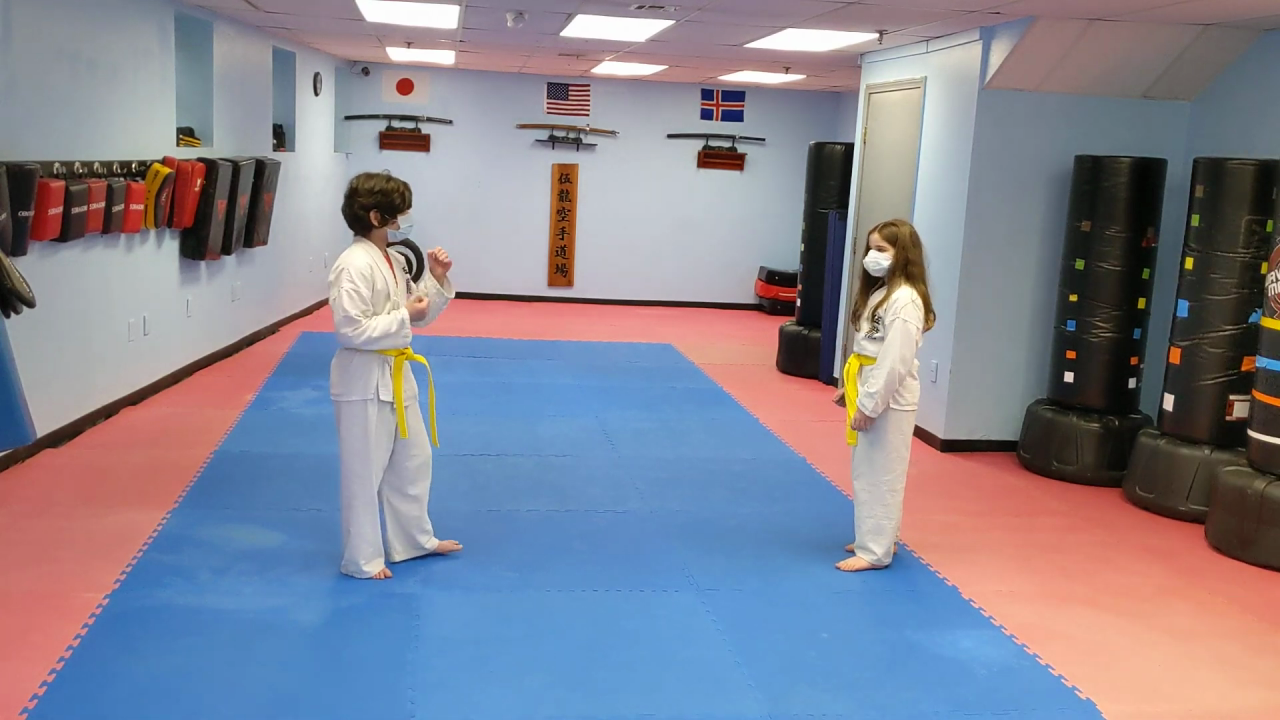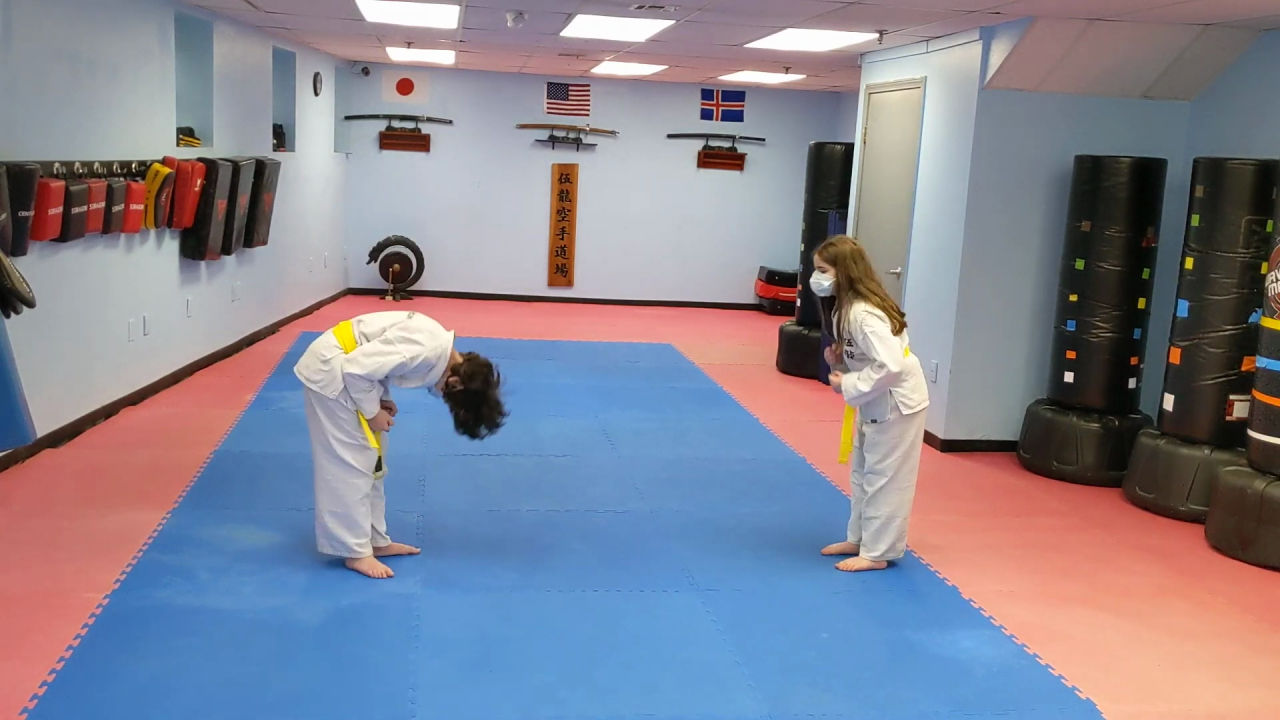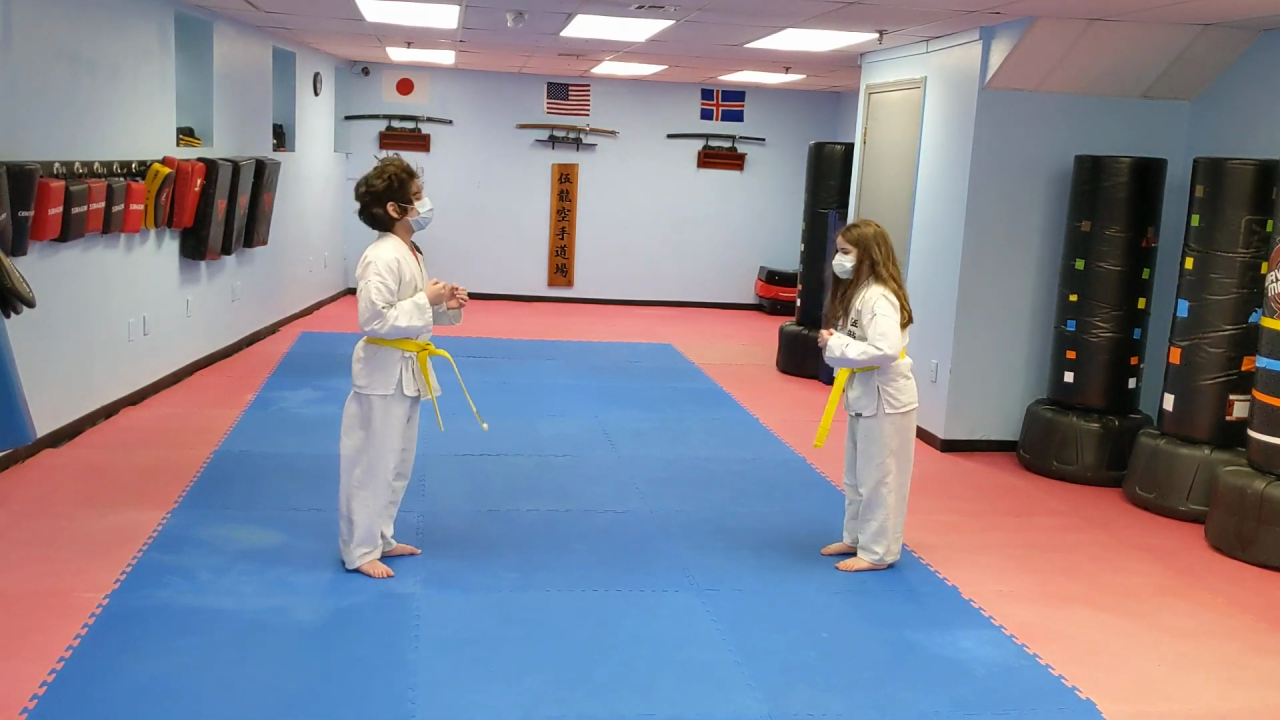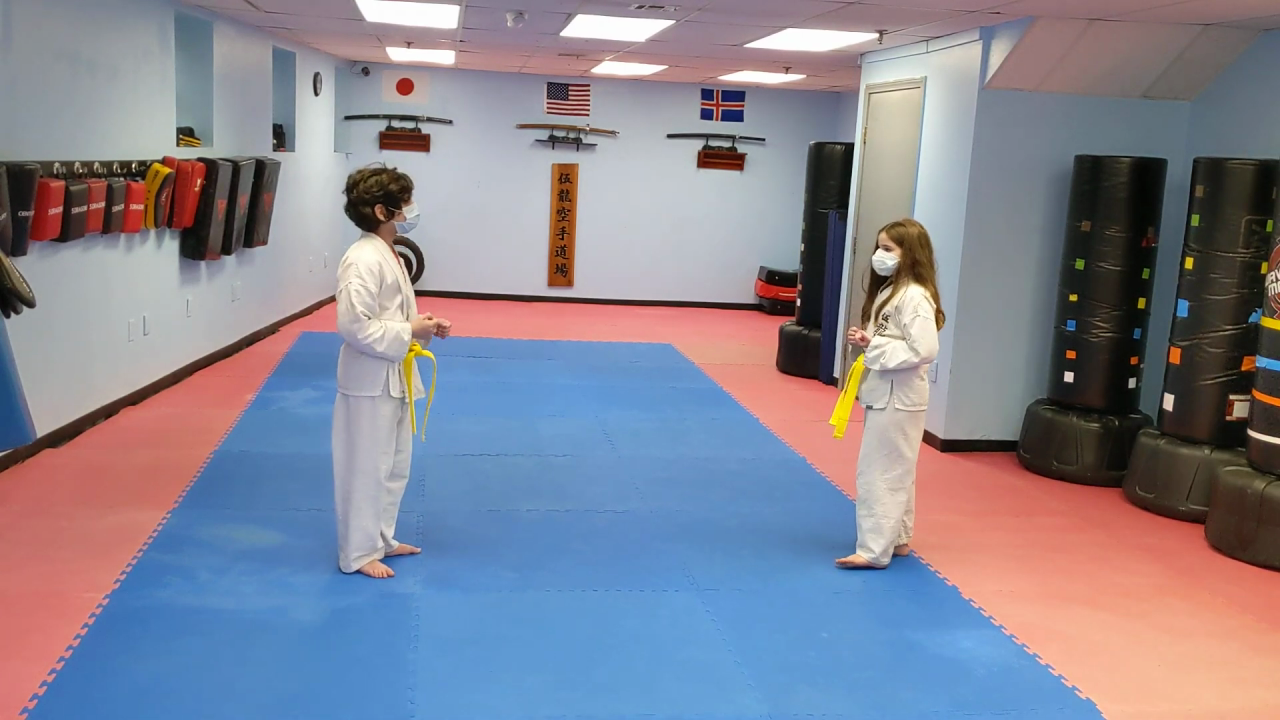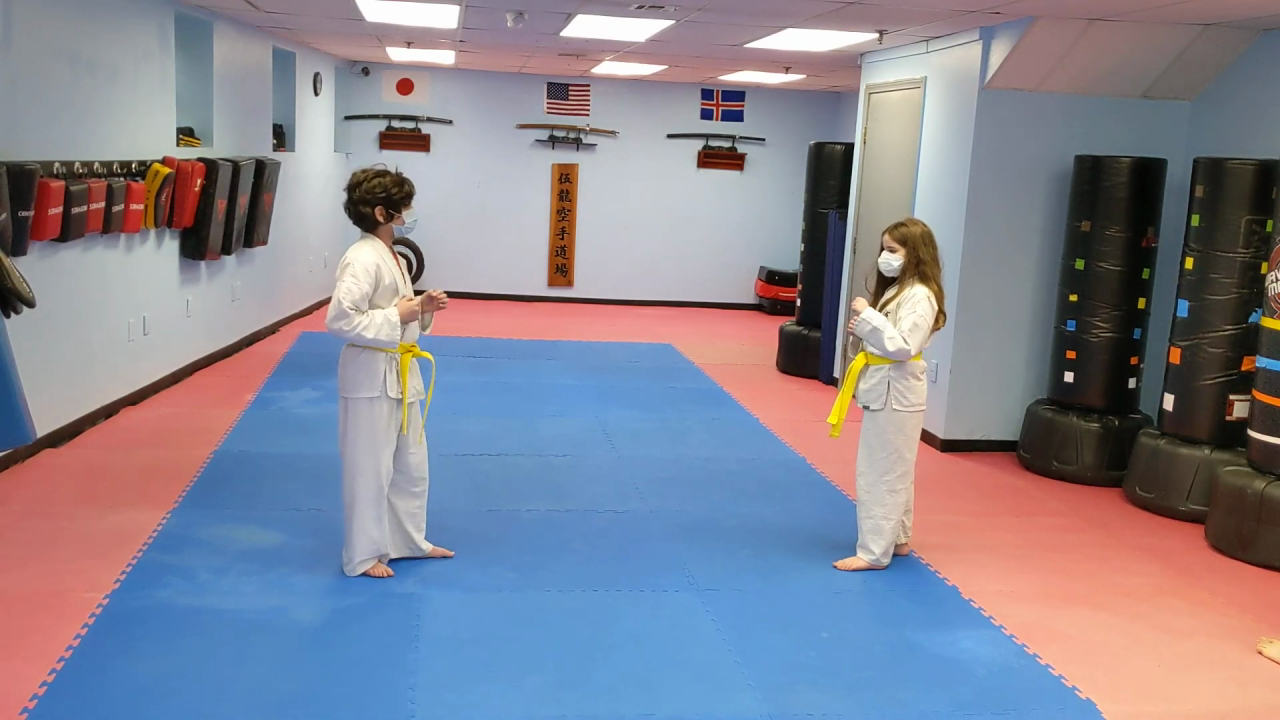
dt=0.7s
person 1, frame 1
left shoulder: (392, 261)
right shoulder: (354, 265)
left elbow: (420, 311)
right elbow: (351, 330)
left wrist: (437, 280)
right wrist: (403, 316)
left hip: (394, 376)
right hip: (364, 381)
left knee: (412, 460)
right knee: (364, 471)
left ankle: (415, 539)
right ankle: (363, 558)
person 1, frame 2
left shoulder: (443, 353)
right shoulder: (429, 353)
right elbow: (358, 368)
left wrist: (379, 406)
right wrist: (373, 410)
left hip: (346, 366)
right hip: (331, 371)
left knee: (370, 459)
right knee: (351, 463)
left ankle: (374, 538)
right ankle: (356, 550)
person 1, frame 3
left shoulder: (408, 252)
right shoulder: (384, 258)
right elbow: (372, 320)
left wrist: (445, 303)
right wrist: (426, 302)
left hip: (404, 371)
right hip: (384, 373)
left knee: (397, 464)
right knee: (373, 464)
left ankle: (380, 539)
right ankle: (361, 549)
person 1, frame 4
left shoulder: (389, 255)
right shoulder: (363, 260)
right elbow: (354, 327)
left wrist: (424, 327)
right wrist: (409, 332)
left hip: (394, 374)
right hip: (370, 377)
left knee: (394, 463)
right knee: (366, 465)
left ankle: (379, 539)
right ankle: (359, 552)
person 1, frame 5
left shoulder: (390, 256)
right shoulder: (362, 260)
right elbow: (340, 320)
left wrist: (422, 308)
right wrist: (397, 317)
left hip: (400, 373)
right hip: (371, 376)
left knee: (411, 464)
right knee: (371, 468)
left ankle: (409, 541)
right ankle: (364, 555)
person 2, frame 1
left shoulder: (905, 301)
right shoulder: (878, 291)
left elbow: (894, 362)
left wrist: (868, 405)
right wrist: (850, 388)
left hip: (889, 399)
right hip: (871, 392)
left knee: (880, 474)
right knee: (867, 470)
left ankle: (874, 550)
right ankle: (878, 538)
person 2, frame 2
left shoulder: (864, 314)
right shoulder: (846, 305)
left elbow: (891, 367)
left wrist: (850, 386)
right wrist: (839, 360)
left hip: (897, 399)
right hip: (876, 399)
left knee: (885, 478)
right knee: (864, 472)
left ankle: (877, 552)
right ankle: (859, 538)
person 2, frame 3
left shoulder: (879, 298)
right shoulder: (857, 291)
left elbow: (885, 350)
left wrist: (836, 346)
right wrist: (833, 342)
left hip: (886, 397)
right hip: (865, 395)
left knee: (879, 477)
right knee: (856, 473)
left ankle: (876, 552)
right ankle: (855, 538)
person 2, frame 4
left shoulder: (915, 298)
right shoulder: (887, 290)
left elbow: (924, 351)
left wrist: (875, 347)
right wrist: (864, 340)
left hip: (899, 396)
right hip: (882, 392)
left knee: (879, 473)
right knee: (894, 471)
left ankle: (874, 550)
right ankle: (896, 539)
person 2, frame 5
left shoulder: (920, 297)
right shoulder: (895, 290)
left elbow: (903, 346)
left wrist: (867, 317)
right wrist: (861, 326)
left hip: (896, 393)
right hip: (882, 389)
left knee: (881, 473)
right knee: (893, 471)
left ankle: (874, 551)
right ankle: (897, 538)
